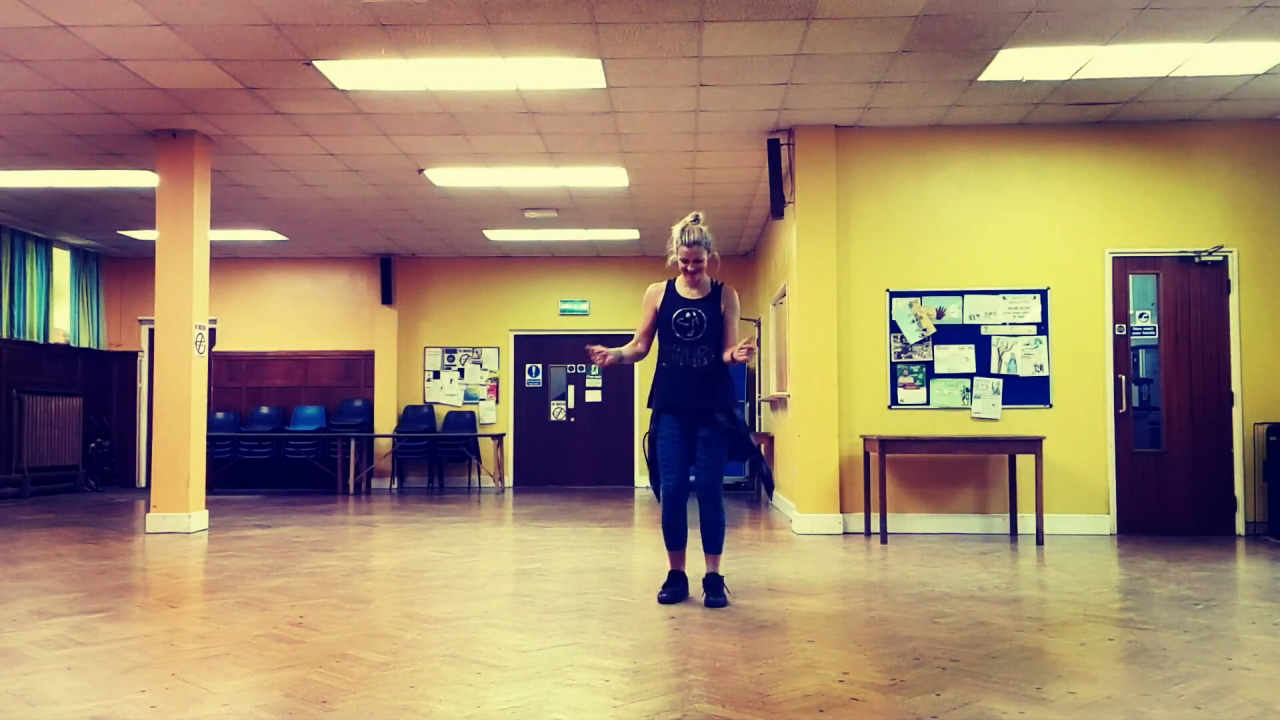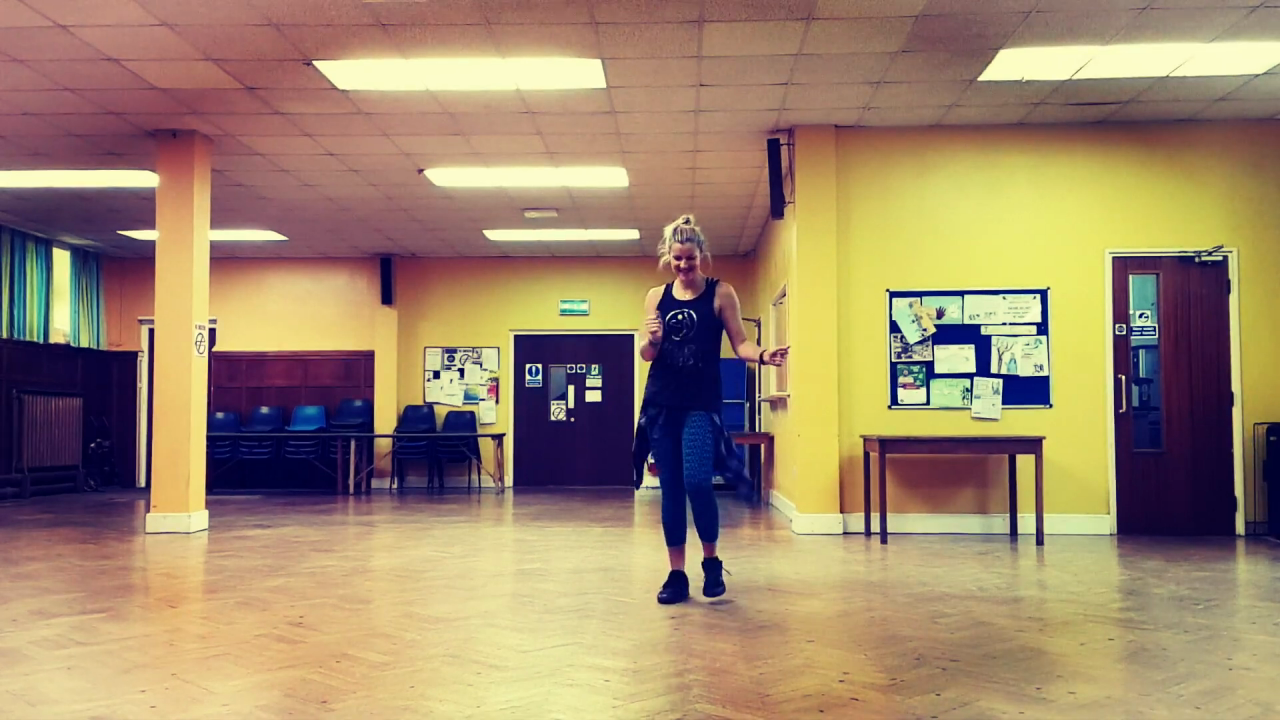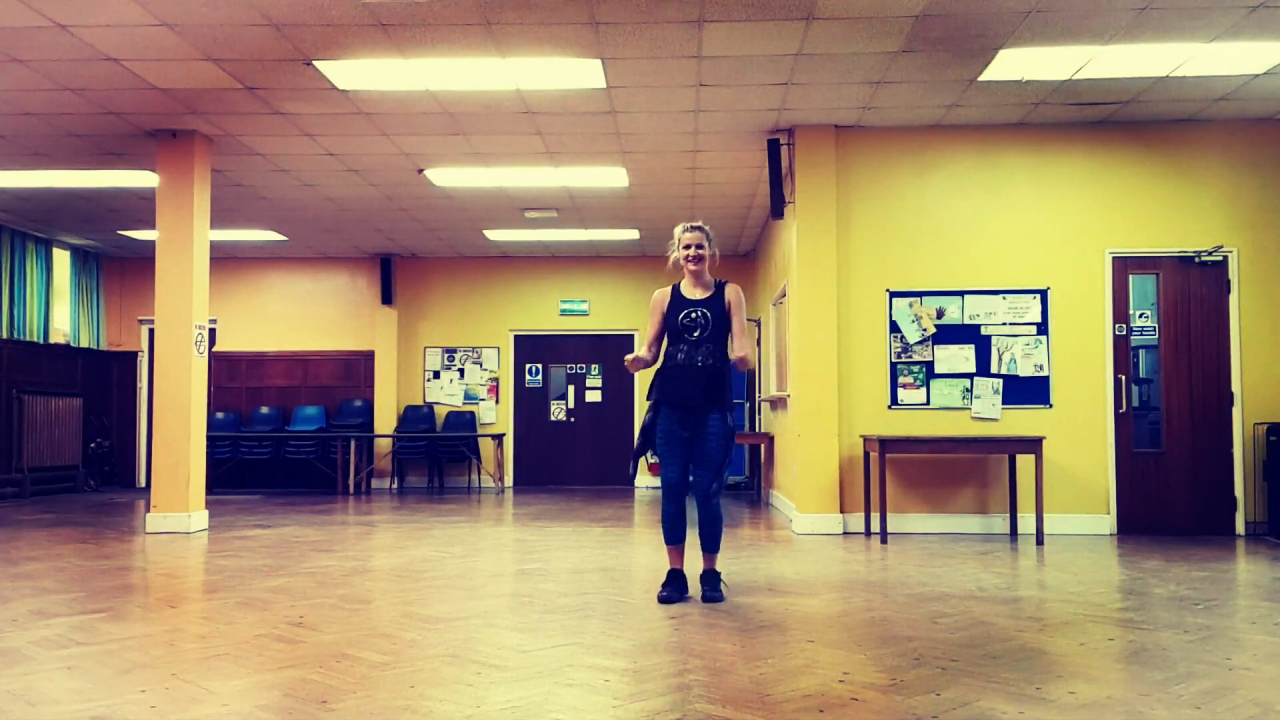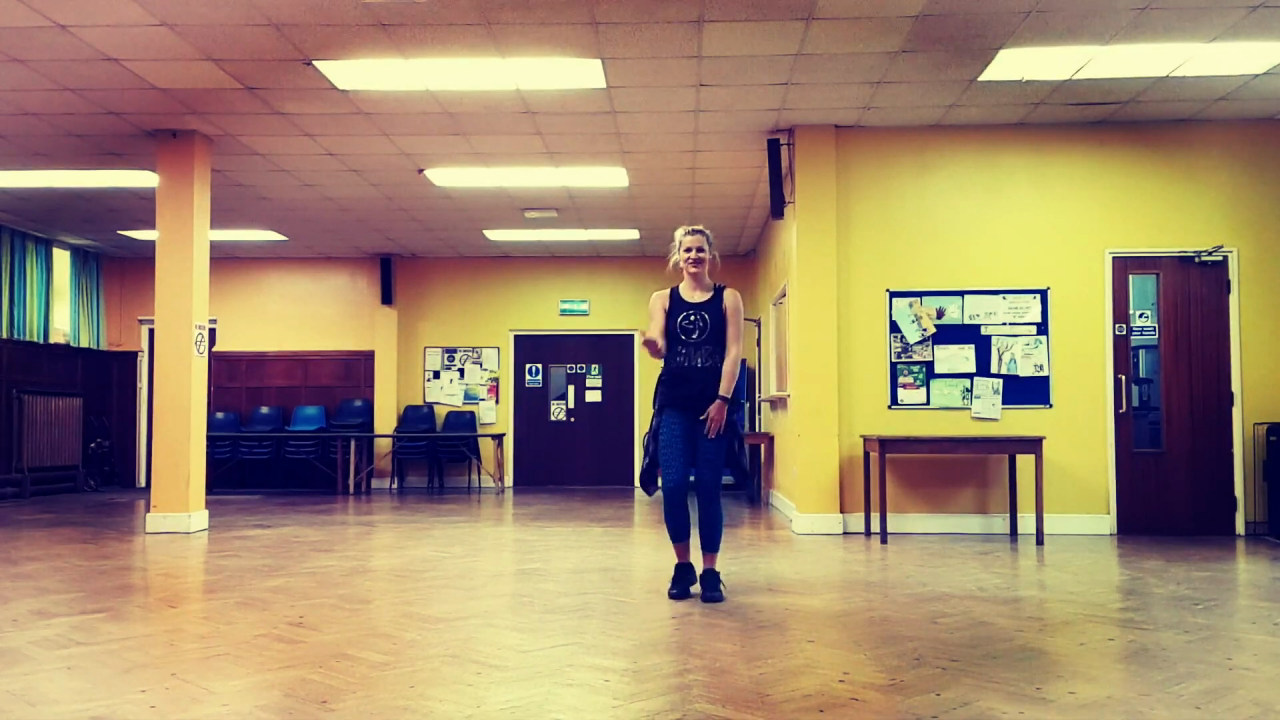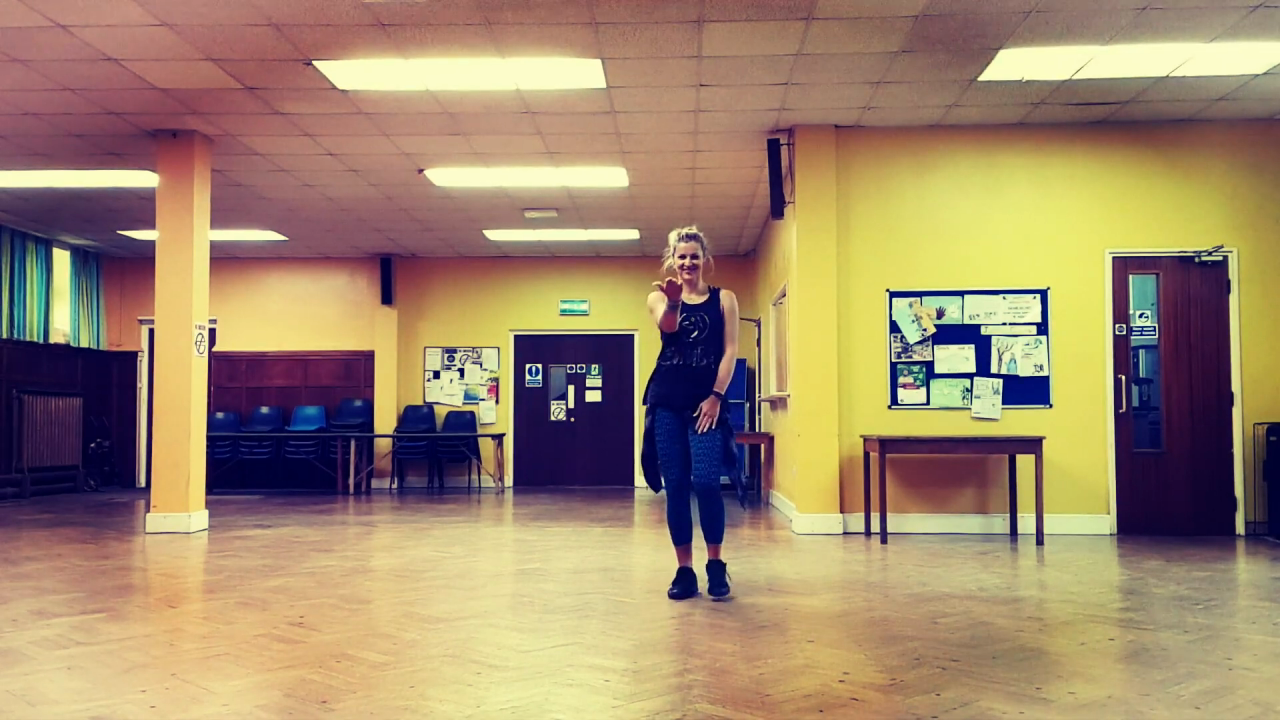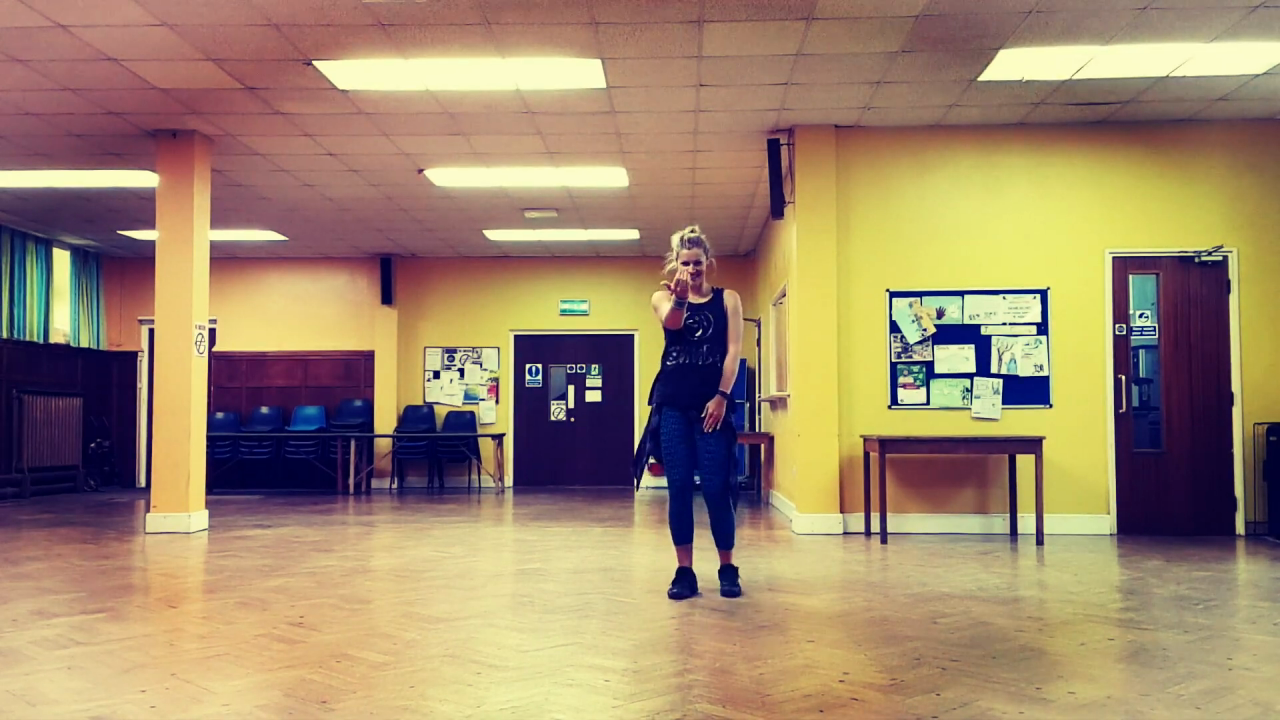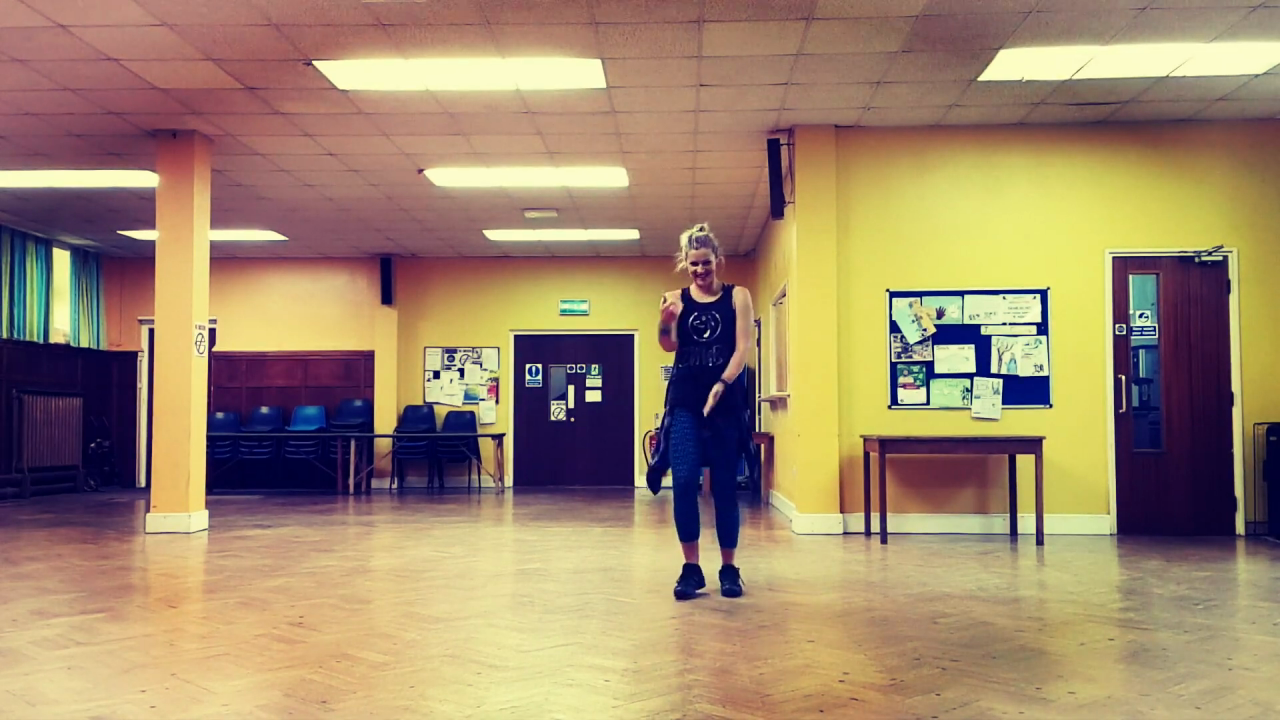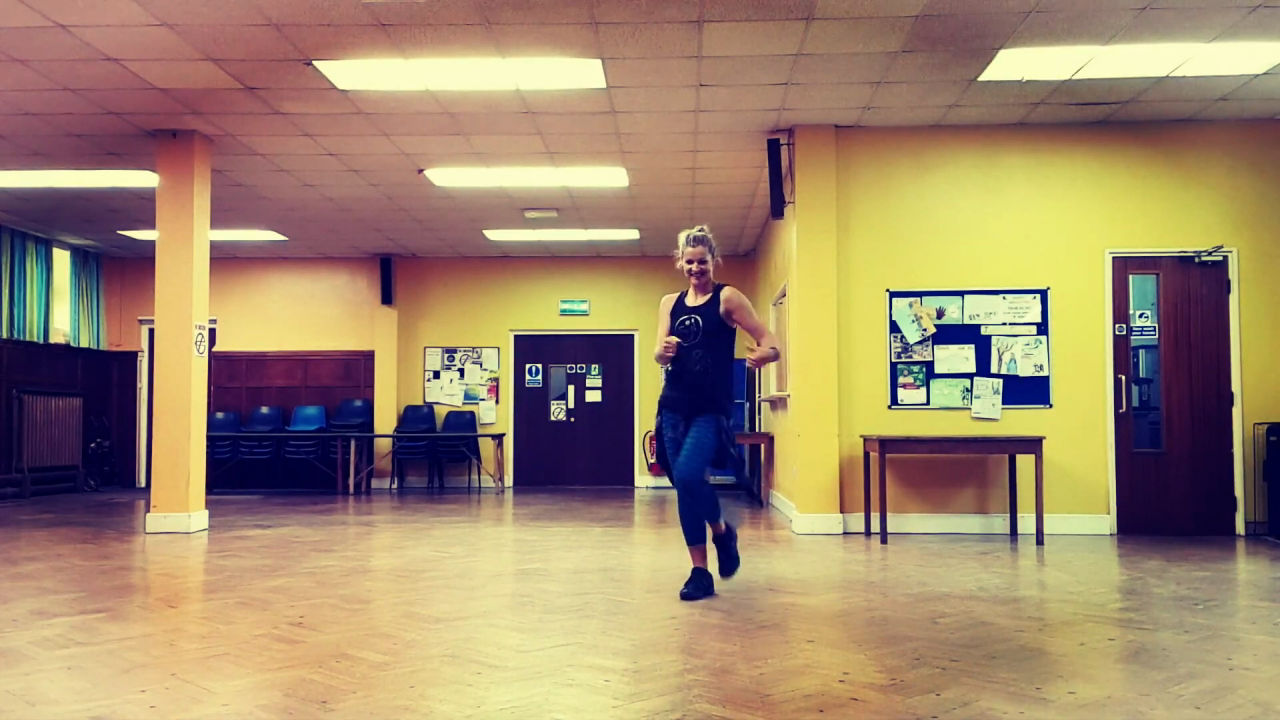
dt=0.3s
person 1, frame 1
left shoulder: (725, 295)
right shoulder: (657, 293)
left elbow: (731, 349)
right elbow: (641, 346)
left wrist: (738, 355)
right wrist: (614, 356)
left hip: (714, 405)
right hip: (671, 405)
left knee: (709, 491)
right knee: (672, 491)
left ankle: (713, 577)
right ankle: (676, 574)
person 1, frame 2
left shoulder: (720, 293)
right shoulder: (656, 296)
left elbow: (741, 344)
right elbow: (647, 354)
left wrist: (763, 356)
right wrist: (651, 340)
left hip: (701, 402)
right hip: (660, 402)
left knee: (698, 483)
right knee: (671, 488)
left ankle: (712, 562)
right ankle: (677, 574)
person 1, frame 3
left shoulder: (730, 293)
right shoulder: (664, 296)
left elbow: (740, 341)
right elbow: (652, 350)
left wrist: (742, 356)
right wrist: (639, 358)
left hip: (713, 402)
right hip: (671, 400)
left knee: (708, 489)
right knee: (673, 486)
left ankle: (710, 574)
right ankle: (675, 574)
person 1, frame 4
left shoulder: (728, 297)
right shoulder: (663, 298)
left elbow: (734, 352)
right elbow: (661, 350)
left wrist: (723, 400)
right wrist: (652, 344)
left hip: (711, 402)
right hip: (673, 402)
left knee: (708, 488)
right knee: (673, 486)
left ankle: (710, 573)
right ankle: (683, 567)
person 1, frame 5
left shoulder: (724, 299)
right shoulder: (659, 296)
left elbow: (730, 352)
right elbow: (667, 327)
left wrist: (716, 397)
right wrist: (673, 302)
left hip: (707, 401)
right hip: (667, 401)
left knee: (707, 483)
right knee: (676, 487)
left ankle: (715, 564)
right ankle: (684, 570)
person 1, frame 6
left shoulder: (727, 299)
right shoulder: (663, 296)
left elbow: (734, 350)
right elbow: (671, 323)
left wrist: (722, 396)
right wrist: (679, 299)
left hip: (713, 400)
right hip: (673, 401)
left knee: (716, 488)
right knee: (679, 486)
left ankle: (727, 568)
right ankle: (684, 571)
person 1, frame 7
left shoulder: (738, 296)
right shoulder: (675, 299)
left elbow: (743, 348)
right elbow: (669, 346)
left wrist: (722, 385)
right wrist: (665, 323)
left hip: (726, 400)
right hip: (685, 402)
left knee: (724, 486)
right knee: (684, 482)
left ankle: (729, 568)
right ankle: (691, 568)
person 1, frame 8
left shoulder: (727, 298)
right shoulder: (670, 303)
left elbow: (764, 336)
right elbow: (659, 355)
left wrist: (766, 352)
right wrist: (663, 349)
left hip: (712, 405)
right hip: (674, 404)
left knee: (688, 475)
right knee: (683, 484)
left ankle: (722, 529)
right ankle: (700, 571)
